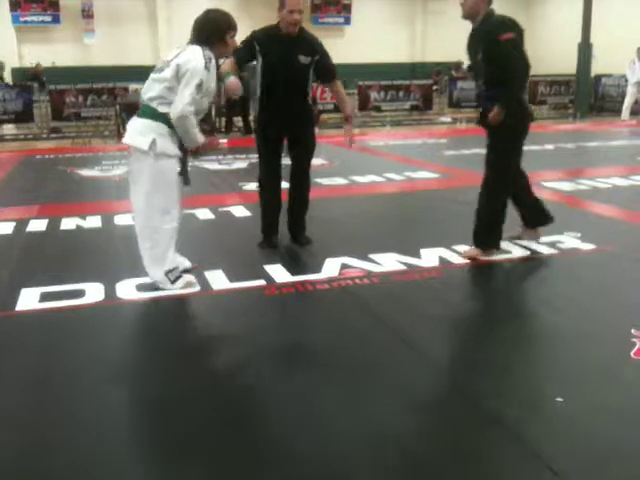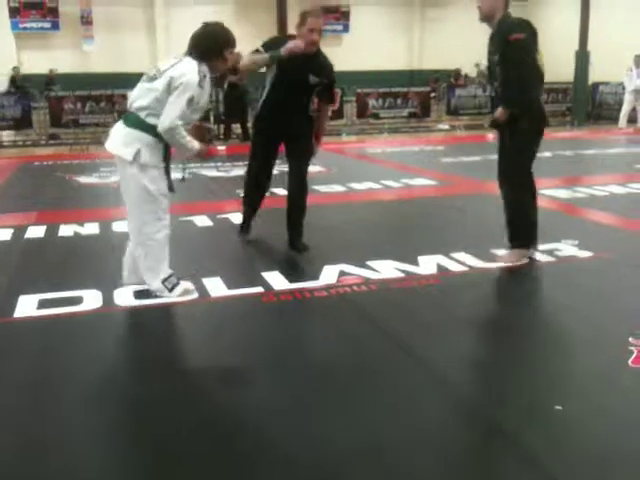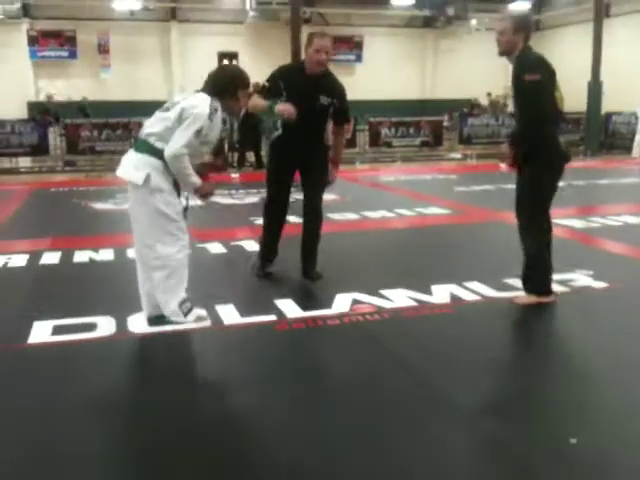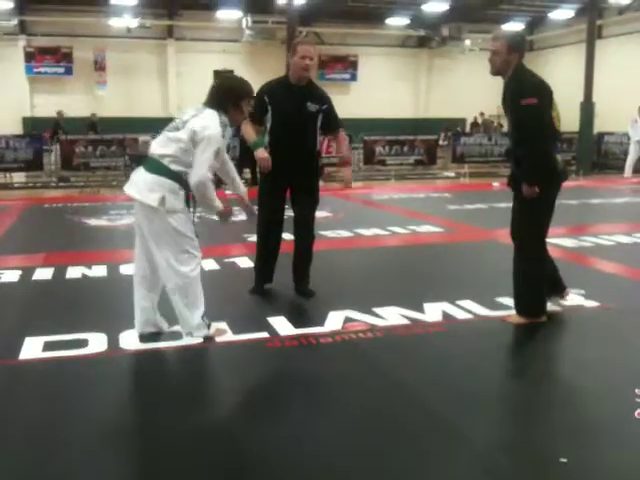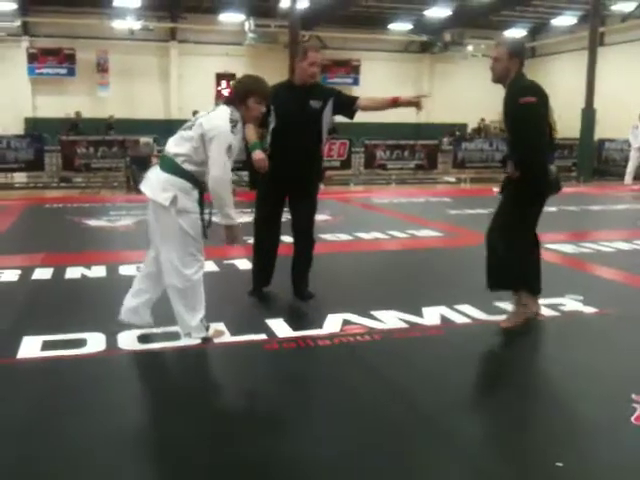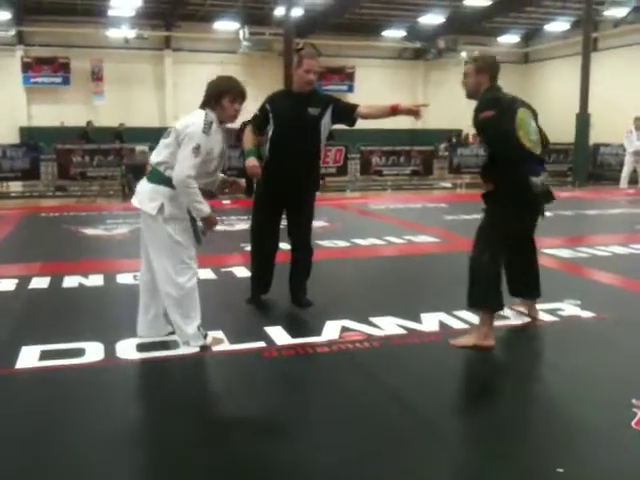
dt=0.4s
person 1, frame 1
left shoulder: (502, 27)
right shoulder: (477, 33)
left elbow: (518, 70)
left wrist: (503, 107)
right wrist: (487, 106)
left hip: (509, 115)
right hip: (496, 113)
left knee: (495, 176)
right knee: (510, 171)
left ankle: (485, 243)
right ankle: (535, 221)
person 1, frame 2
left shoulder: (517, 28)
right shoulder: (498, 34)
left elbow: (526, 72)
left wrist: (507, 108)
right wrist: (500, 108)
left hip: (524, 118)
right hip: (511, 118)
left knee: (516, 178)
right knee: (510, 178)
left ankle: (522, 243)
right ankle: (523, 238)
person 1, frame 3
left shoulder: (532, 65)
right shoulder: (525, 64)
left elbow: (536, 114)
left wrist: (514, 146)
right wrist: (517, 147)
left hip: (542, 156)
right hip: (538, 153)
left knee: (533, 220)
right knee: (530, 216)
left ankle: (540, 290)
right ankle: (539, 275)
person 1, frame 4
left shoulder: (528, 86)
right shoulder: (516, 83)
left elbow: (537, 137)
left wrist: (530, 180)
right wrist: (525, 175)
left hip: (538, 177)
right hip: (534, 174)
left knee: (527, 239)
right knee: (528, 236)
left ankle: (533, 309)
right ankle: (553, 288)
person 1, frame 5
left shoulder: (524, 91)
right shoulder: (521, 90)
left elbow: (536, 134)
left wrist: (517, 165)
right wrist: (516, 163)
left hip: (528, 178)
right hip: (535, 176)
left knee: (502, 235)
right knee: (523, 235)
left ankle: (523, 303)
right ankle: (530, 299)
person 1, frame 6
left shoulder: (489, 105)
right shoulder: (517, 104)
left elbow: (501, 147)
right elbow: (541, 142)
left wrist: (490, 176)
left hip: (513, 191)
right hip: (533, 188)
left knee: (486, 252)
right knee: (520, 245)
left ankle: (484, 331)
right ankle: (530, 304)
person 2, frame 1
left shoulder: (190, 56)
right shoulder: (199, 62)
right elbow: (180, 111)
left wrist: (193, 138)
right wrist: (196, 141)
left hip: (148, 133)
right hip: (156, 137)
left knee: (159, 205)
right knee: (160, 208)
left ankle: (167, 261)
right ankle: (165, 273)
person 2, frame 2
left shoulder: (183, 65)
right shoulder: (193, 75)
right elbow: (169, 124)
left wrist: (187, 139)
right wrist: (195, 148)
left hip: (134, 138)
right hip: (138, 145)
left knee: (148, 214)
right knee: (151, 214)
left ankle: (139, 272)
right ankle: (160, 280)
person 2, frame 3
left shoulder: (201, 103)
right shoulder: (205, 111)
right elbow: (175, 152)
right wrist: (195, 184)
left hip: (143, 167)
right hip: (150, 171)
left knee: (151, 241)
right knee: (172, 241)
left ankle: (156, 306)
right ankle: (176, 308)
person 2, frame 4
left shoulder: (205, 118)
right shoulder: (213, 129)
left elbow: (222, 162)
right elbow: (200, 179)
left wrist: (242, 193)
right wrist: (216, 207)
left hip: (148, 185)
right hip: (162, 191)
left knee: (151, 260)
right knee: (184, 259)
left ankle: (148, 323)
right ankle: (196, 326)
person 2, frame 5
left shoulder: (224, 118)
right shoulder: (226, 127)
right elbow: (218, 178)
right wrist: (230, 221)
left hip: (166, 184)
right hip: (175, 190)
left knee: (164, 255)
right knee: (187, 260)
left ankle: (135, 310)
right ankle: (194, 327)
person 2, frame 6
left shoulder: (210, 125)
right shoulder: (200, 128)
right elbow: (182, 176)
left wrist: (221, 180)
right wrist: (204, 212)
left hip: (160, 197)
right hip: (164, 199)
left knee: (158, 267)
right knee: (180, 268)
left ankle: (153, 325)
right ankle: (193, 335)
person 3, frame 1
left shoulder: (312, 46)
right shoulder: (261, 38)
left elbow: (332, 83)
right elbow: (231, 62)
left wrist: (347, 117)
right wrist: (229, 76)
left hip: (301, 119)
right hip: (268, 118)
left knee: (301, 175)
right knee: (269, 175)
left ankle: (298, 229)
right ankle: (269, 233)
person 3, frame 2
left shoulder: (324, 66)
right shoulder: (278, 44)
left elbow: (324, 105)
left wrist: (317, 137)
right wrist: (279, 54)
left hip: (300, 125)
right hip: (268, 120)
left knee: (298, 180)
right knee: (257, 172)
left ankle: (295, 236)
right ankle: (247, 217)
person 3, frame 3
left shoulder: (334, 87)
right shoulder: (285, 74)
left elbow: (340, 127)
right elbow: (254, 102)
left wrist: (335, 163)
right wrist: (275, 106)
left hip: (315, 153)
right hip: (283, 149)
left knee: (313, 208)
right knee: (275, 204)
left ankle: (309, 264)
right ankle: (265, 259)
person 3, frame 4
left shoulder: (320, 97)
right shoulder: (271, 90)
left elbow: (337, 131)
right elbow: (249, 122)
left wrist: (346, 163)
right wrist: (259, 147)
left hip: (307, 171)
right hip: (274, 168)
left knee: (305, 227)
right knee: (269, 224)
left ankle: (302, 282)
right ankle: (262, 279)
person 3, frame 5
left shoulder: (327, 95)
right shoulder: (276, 93)
left elbow: (363, 103)
right elbow: (252, 122)
left wrist: (399, 101)
right wrist: (255, 148)
left hip: (307, 174)
right hip: (274, 172)
left knee: (304, 230)
right knee: (265, 227)
left ankle: (300, 284)
right ankle: (259, 282)
person 3, frame 6
left shoulder: (326, 103)
right shoulder: (275, 101)
left elbow: (362, 111)
right elbow: (252, 130)
left wrist: (399, 109)
right wrist: (250, 155)
left hip: (304, 183)
right hip: (271, 180)
left knee: (301, 238)
right knee: (263, 234)
left ankle: (298, 291)
right ankle: (258, 290)
